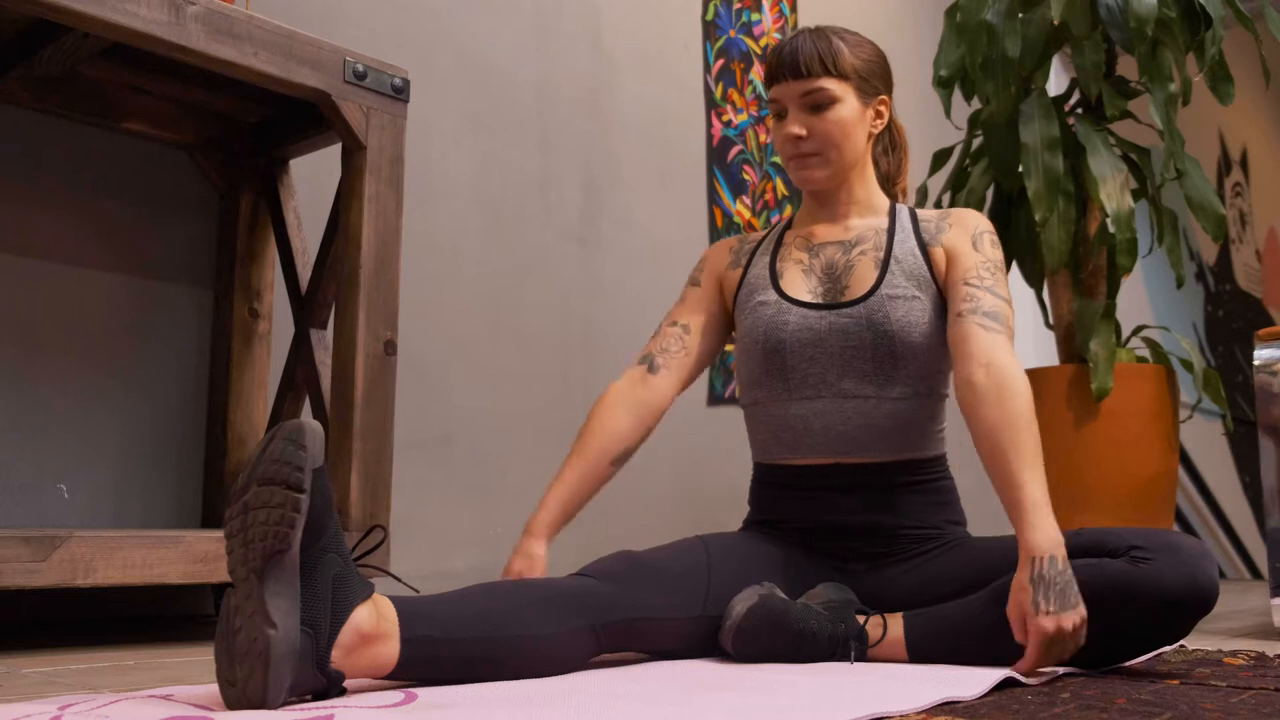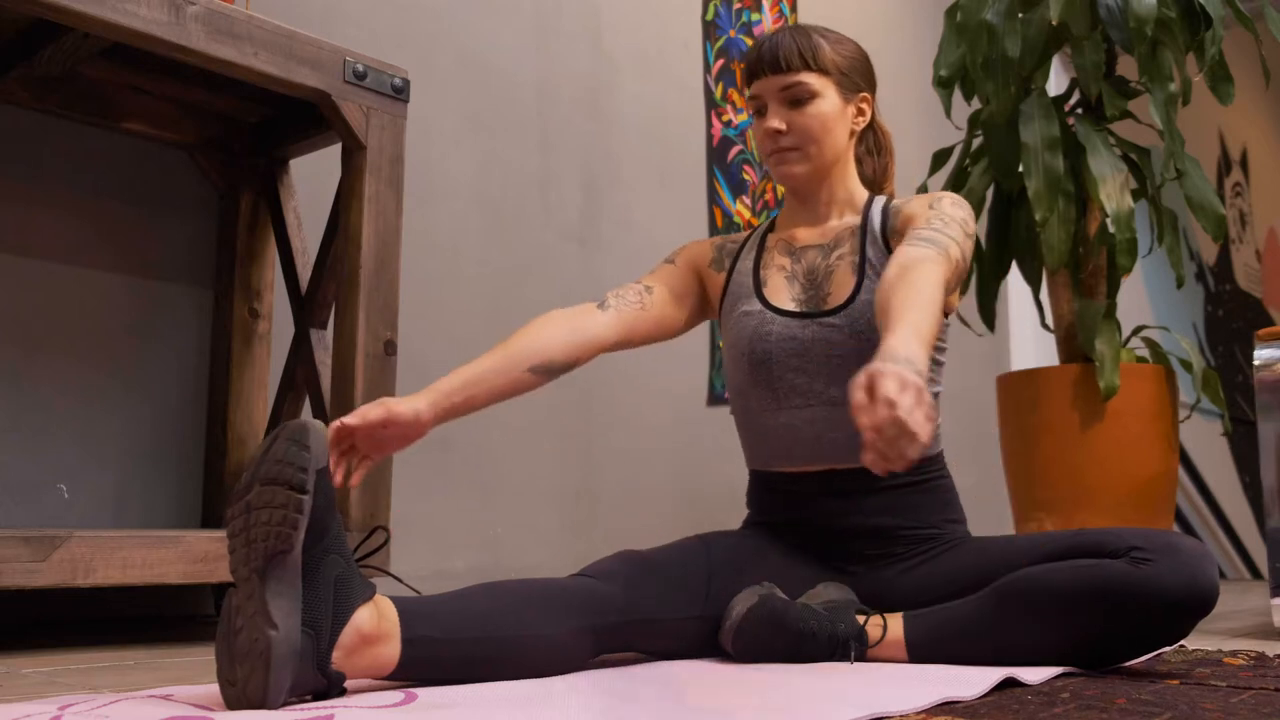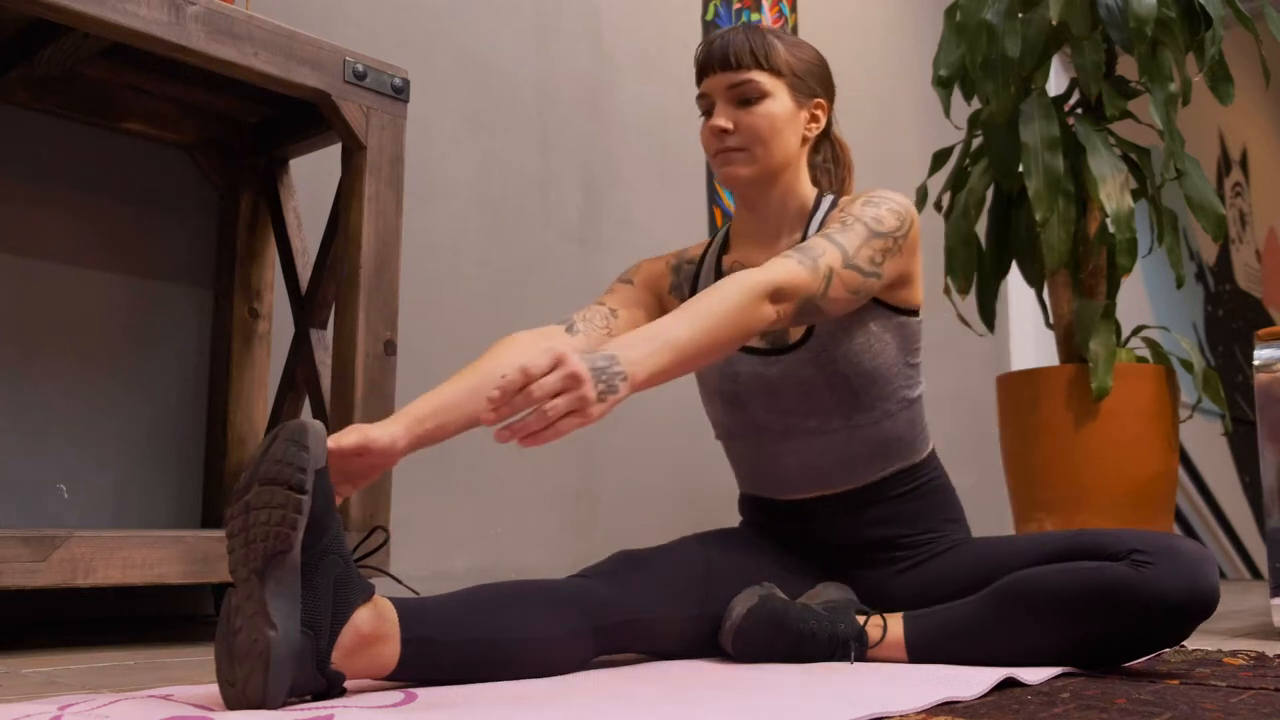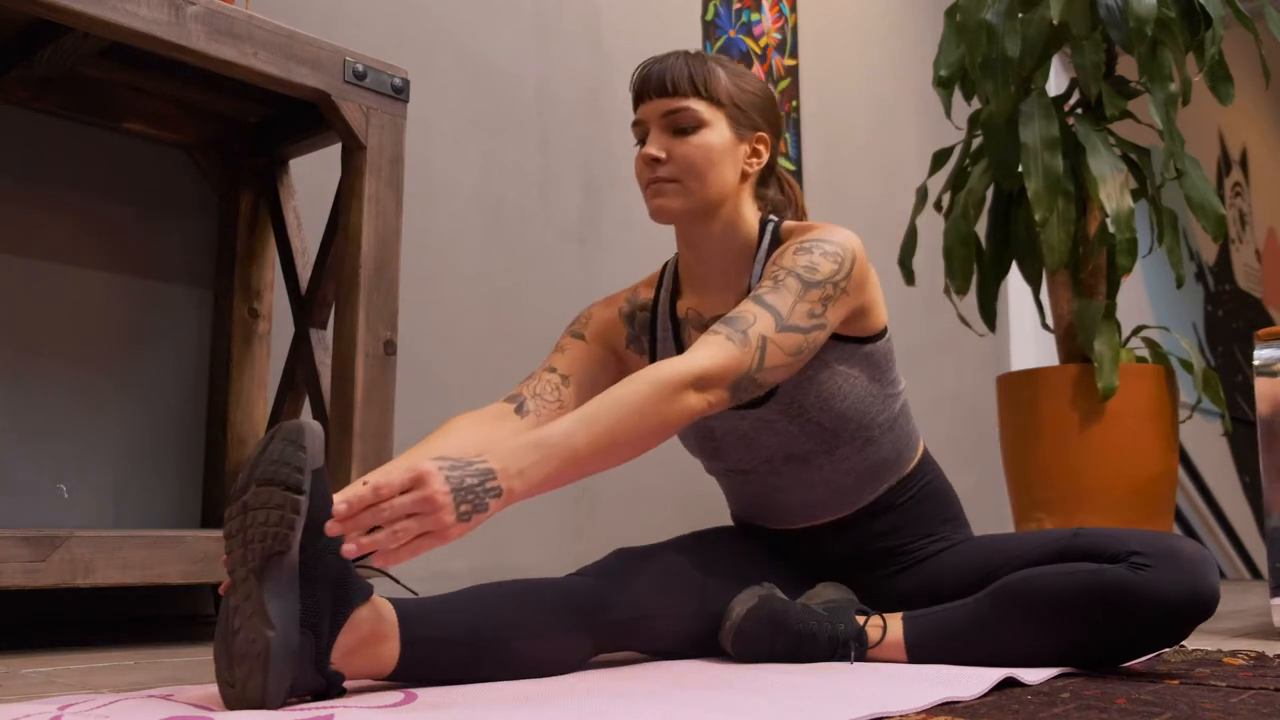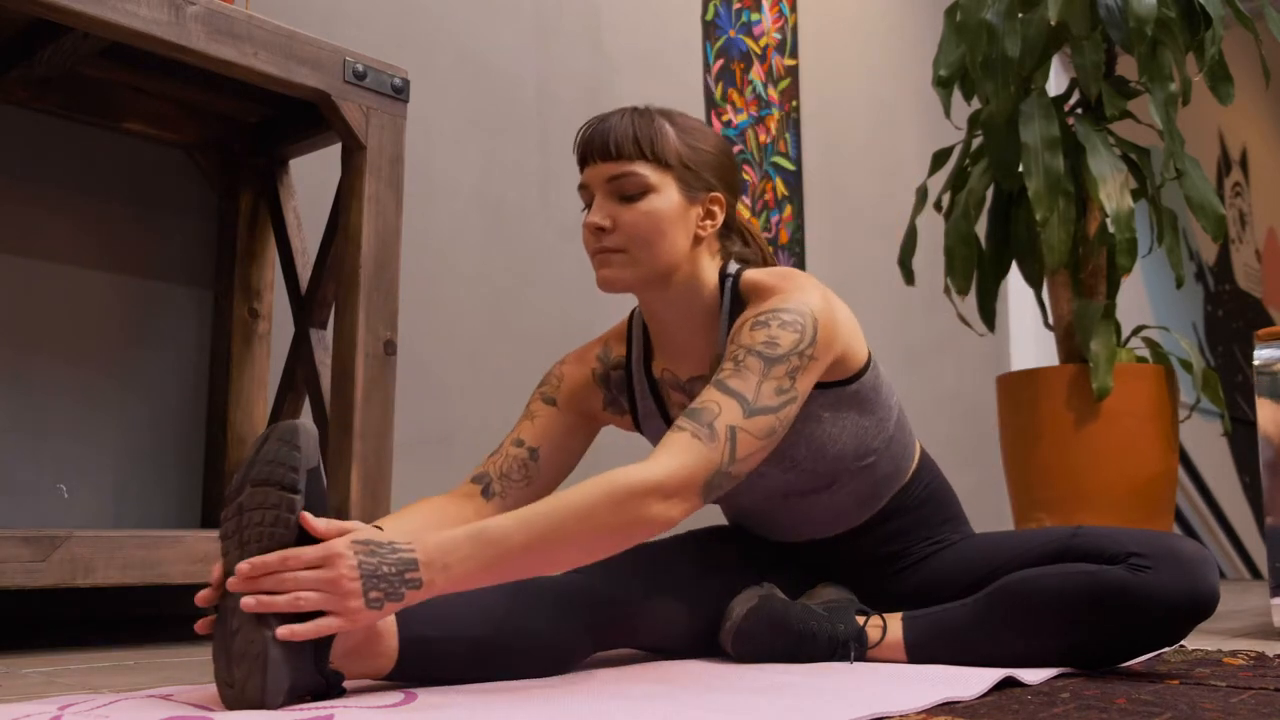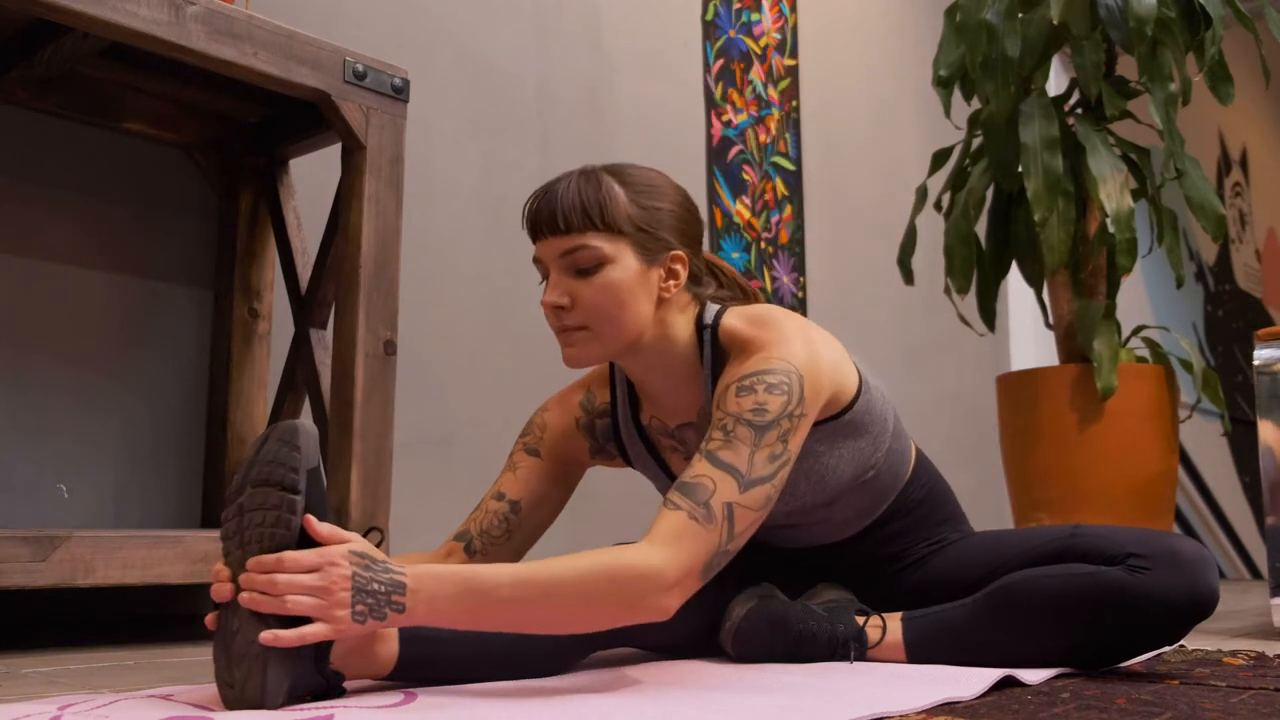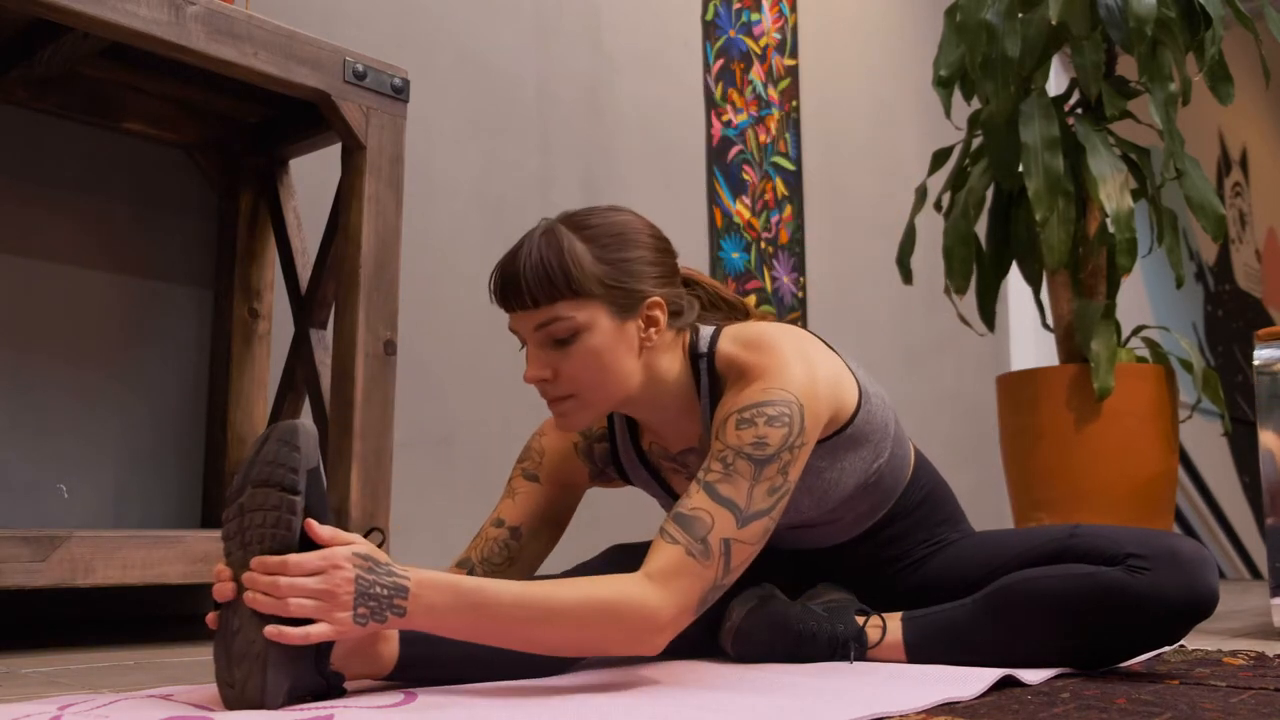
dt=0.5s
person 1, frame 1
left shoulder: (953, 237)
right shoulder: (734, 263)
left elbow: (990, 368)
right elbow: (647, 382)
left wrist: (1039, 542)
right wrist: (541, 530)
left hip: (920, 546)
right hip: (778, 544)
left knee: (1182, 574)
right knee: (609, 591)
left ankle: (863, 639)
right ankle: (349, 627)
person 1, frame 2
left shoulder: (935, 218)
right shoulder: (716, 263)
left elbow: (910, 281)
right elbow: (584, 326)
left wrist: (899, 364)
right wrist: (424, 406)
left hip: (917, 545)
right hip: (778, 547)
left knee: (1182, 573)
right knee: (613, 591)
left ankle: (861, 638)
right ankle: (349, 628)
person 1, frame 3
left shoulder: (883, 222)
right shoulder: (673, 276)
left elbow: (773, 291)
right elbow: (549, 342)
left wrist: (625, 365)
right wrist: (396, 430)
left hip: (914, 550)
right hip: (776, 555)
left knee: (1181, 577)
right knee: (614, 593)
person 1, frame 4
left shoulder: (827, 256)
right shoulder: (625, 318)
left elbow: (700, 381)
right elbow: (508, 415)
left wrist: (491, 482)
right wrist: (368, 496)
left hip: (914, 555)
right hip: (776, 563)
left knee: (1178, 577)
right knee: (614, 591)
person 1, frame 5
left shoulder: (793, 310)
right shoulder: (598, 372)
left elbow: (664, 489)
right elbow: (480, 499)
left wrist: (416, 567)
right wrist: (358, 545)
left hip: (915, 561)
right hip: (778, 573)
left knee: (1180, 577)
right knee: (609, 586)
person 1, frame 6
left shoulder: (776, 355)
right shoulder: (582, 417)
left elbow: (665, 575)
right elbow: (468, 558)
left wrist: (406, 591)
right wrist: (374, 598)
left hip: (914, 562)
right hip: (779, 581)
left knee: (1179, 577)
right knee: (602, 589)
person 1, frame 7
left shoulder: (774, 375)
right shoulder: (577, 440)
left elbow: (658, 612)
right elbow: (481, 582)
left wrist: (406, 592)
right wrist: (372, 620)
left hip: (916, 563)
right hip: (780, 588)
left knee: (1178, 575)
right knee: (610, 578)
